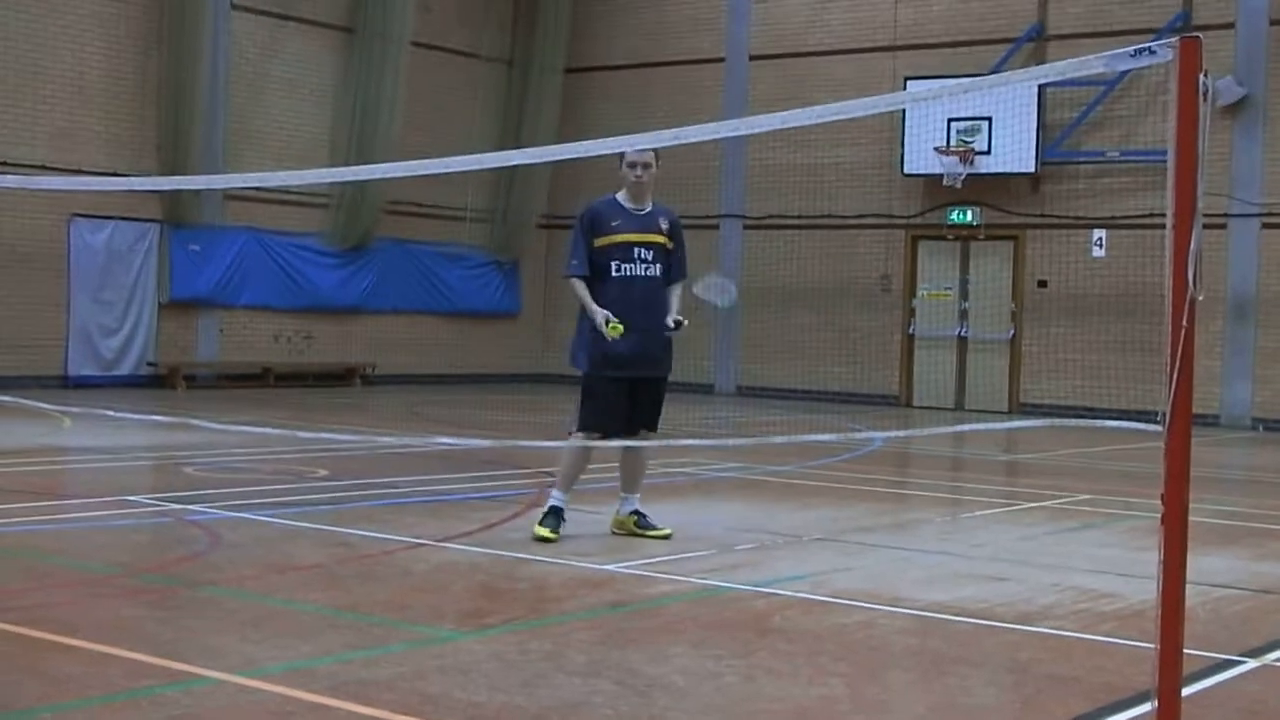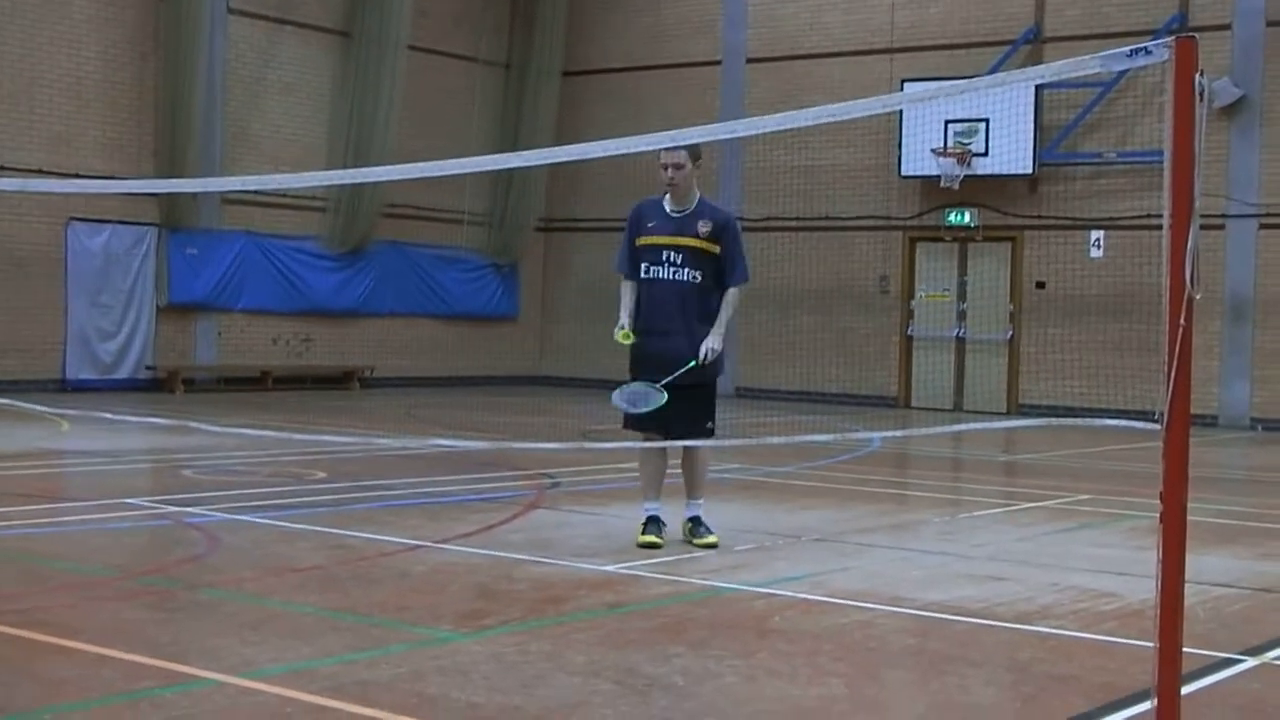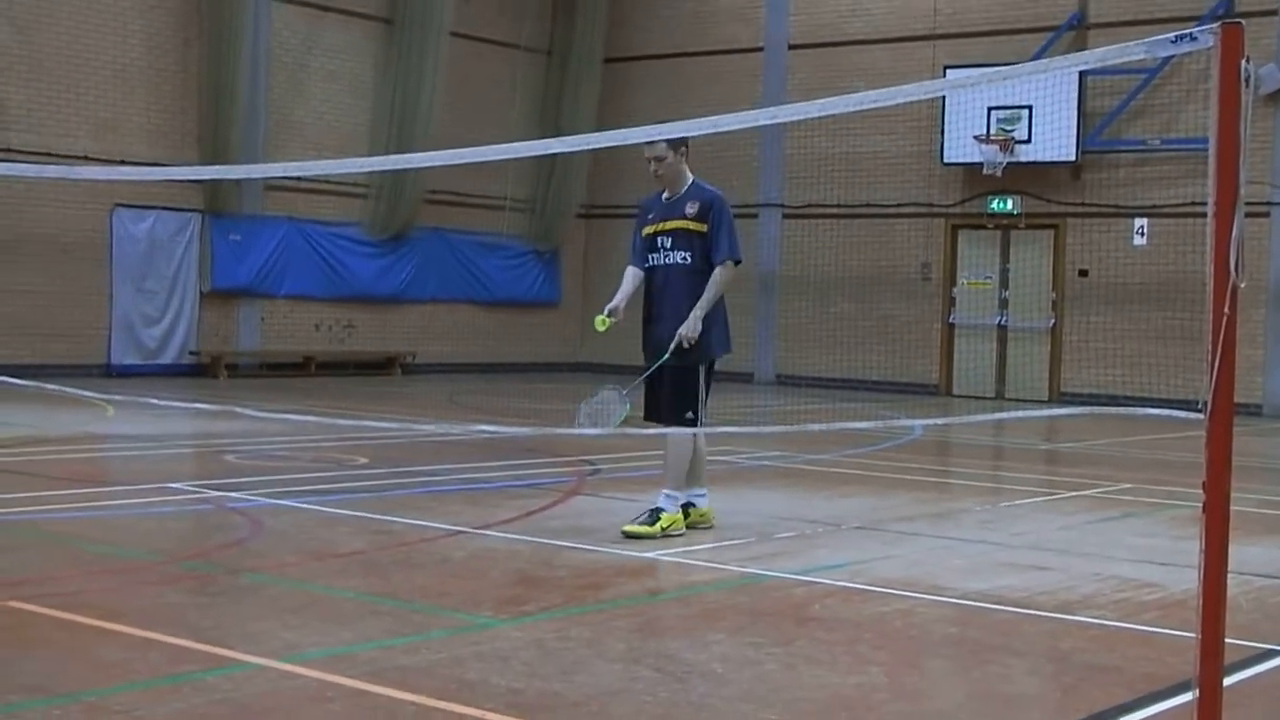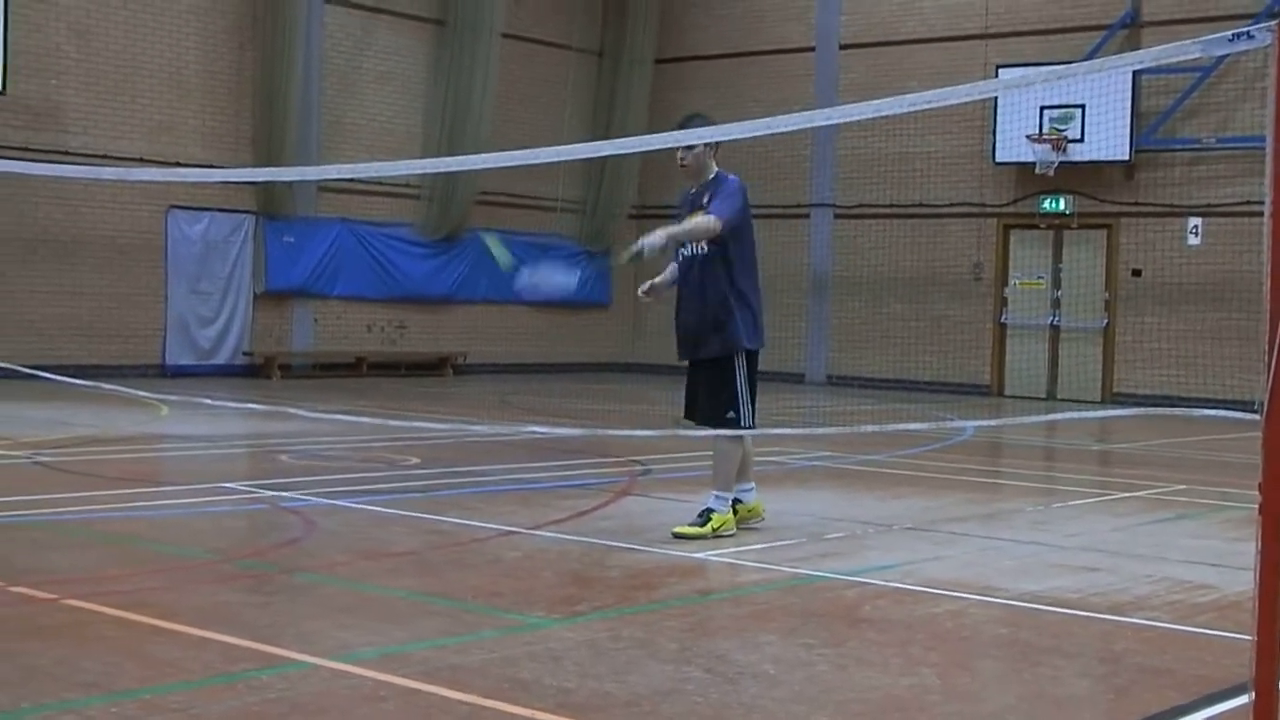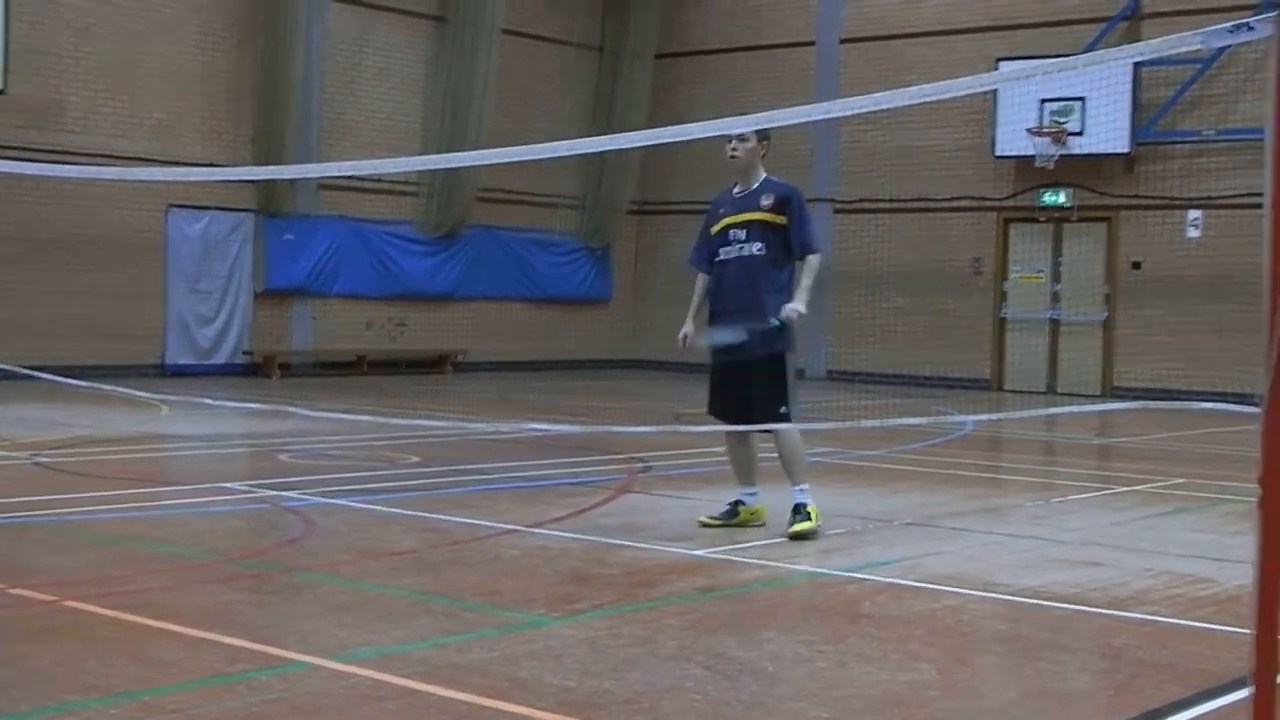
dt=1s
person 1, frame 1
left shoulder: (669, 222)
right shoulder: (596, 214)
left elbow: (675, 278)
right elbow: (576, 275)
left wrist: (674, 315)
right wrist: (593, 310)
left hip: (652, 347)
right hip: (605, 346)
left knee: (639, 431)
right knee: (591, 429)
left ankle: (629, 510)
right ankle: (555, 507)
person 1, frame 2
left shoulder: (720, 221)
right shoulder: (641, 215)
left elbow: (734, 285)
right elbow: (630, 276)
left wrist: (718, 334)
right wrist: (625, 317)
left hip: (696, 350)
right hip: (649, 348)
left knee: (695, 436)
right knee: (650, 432)
left ankle: (694, 517)
right ankle: (652, 517)
person 1, frame 3
left shoulder: (711, 201)
right shoulder: (648, 208)
left elbow: (726, 265)
right elbow: (638, 263)
left wrist: (696, 316)
right wrist: (620, 299)
left hip: (694, 333)
right hip: (658, 332)
left knee: (682, 418)
right knee: (683, 420)
left ankle: (669, 508)
right ankle: (697, 503)
person 1, frame 4
left shoulder: (729, 187)
right shoulder: (687, 201)
left elbow: (711, 224)
left wrist: (664, 234)
right wrist: (659, 281)
left hip: (730, 325)
right hip: (700, 328)
left knee: (728, 418)
right knee: (725, 418)
left ankle: (719, 509)
right ankle: (745, 499)
person 1, frame 5
left shoulder: (784, 195)
right shoulder: (720, 205)
left elbow: (810, 254)
right elbow: (705, 268)
left wrist: (801, 298)
right wrist: (690, 318)
left hip: (766, 327)
right hip: (725, 329)
left knee: (776, 416)
right knee: (732, 418)
left ankle: (803, 502)
right ankle: (748, 501)
